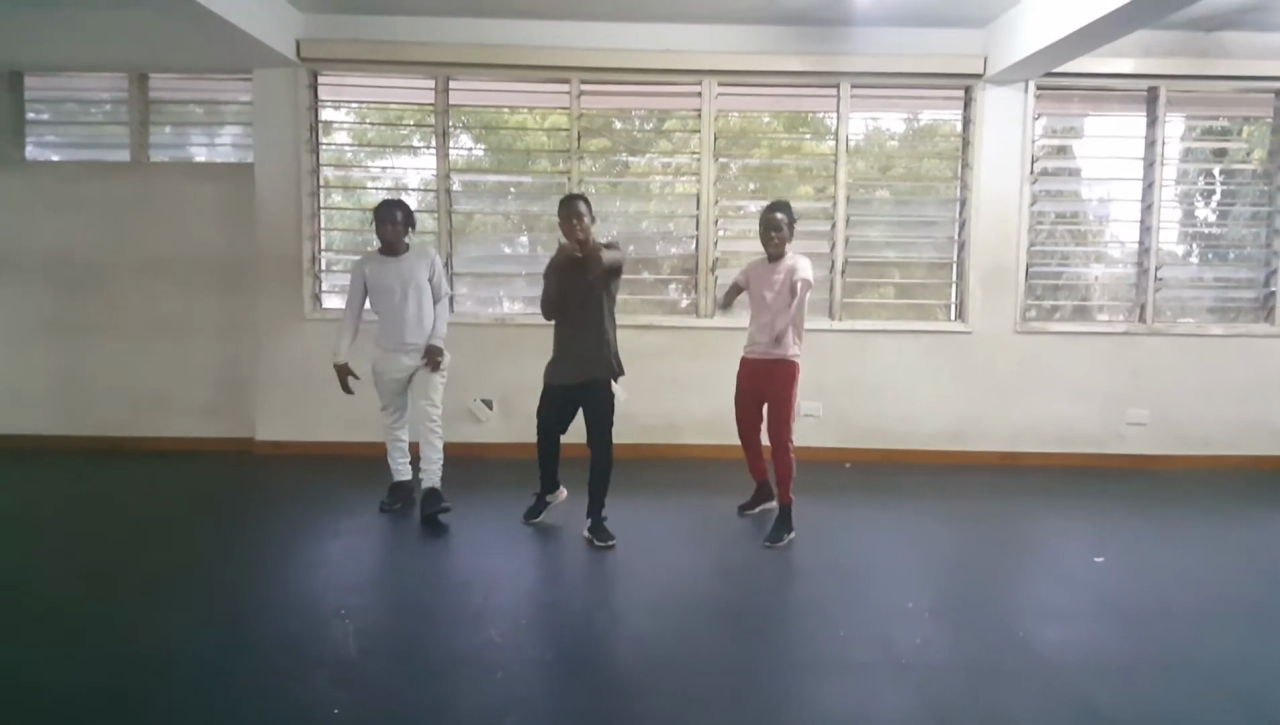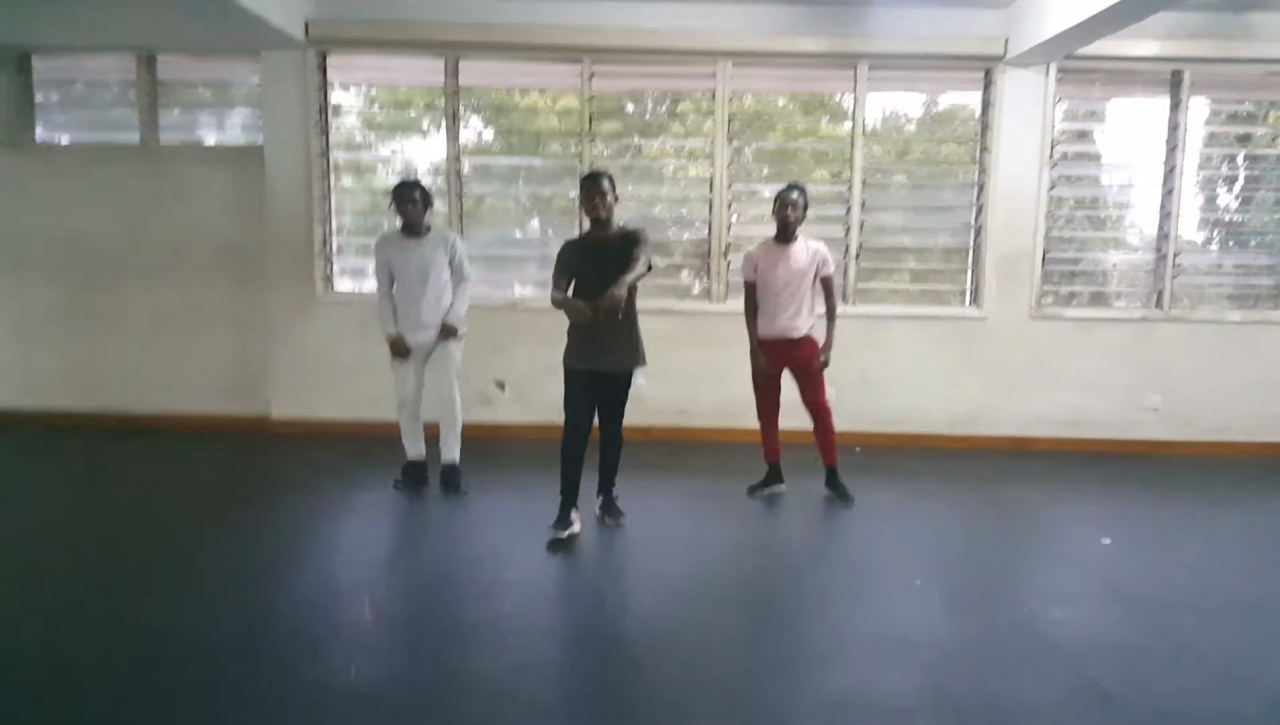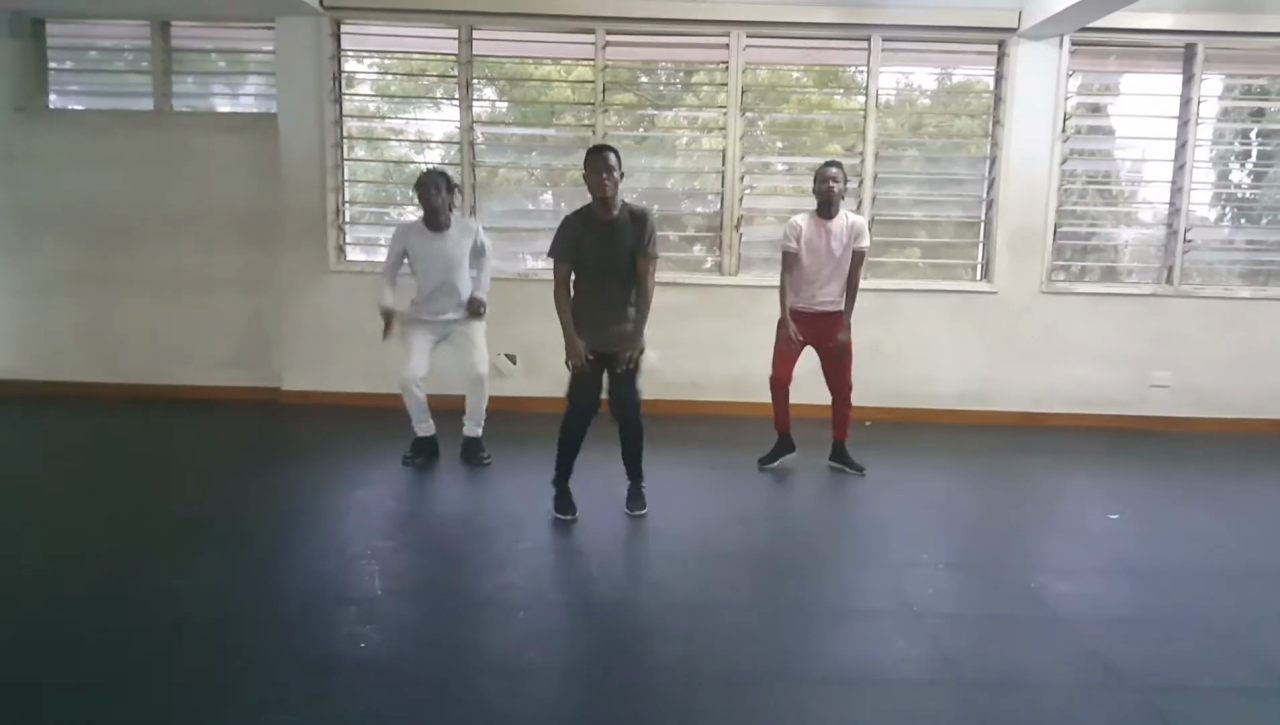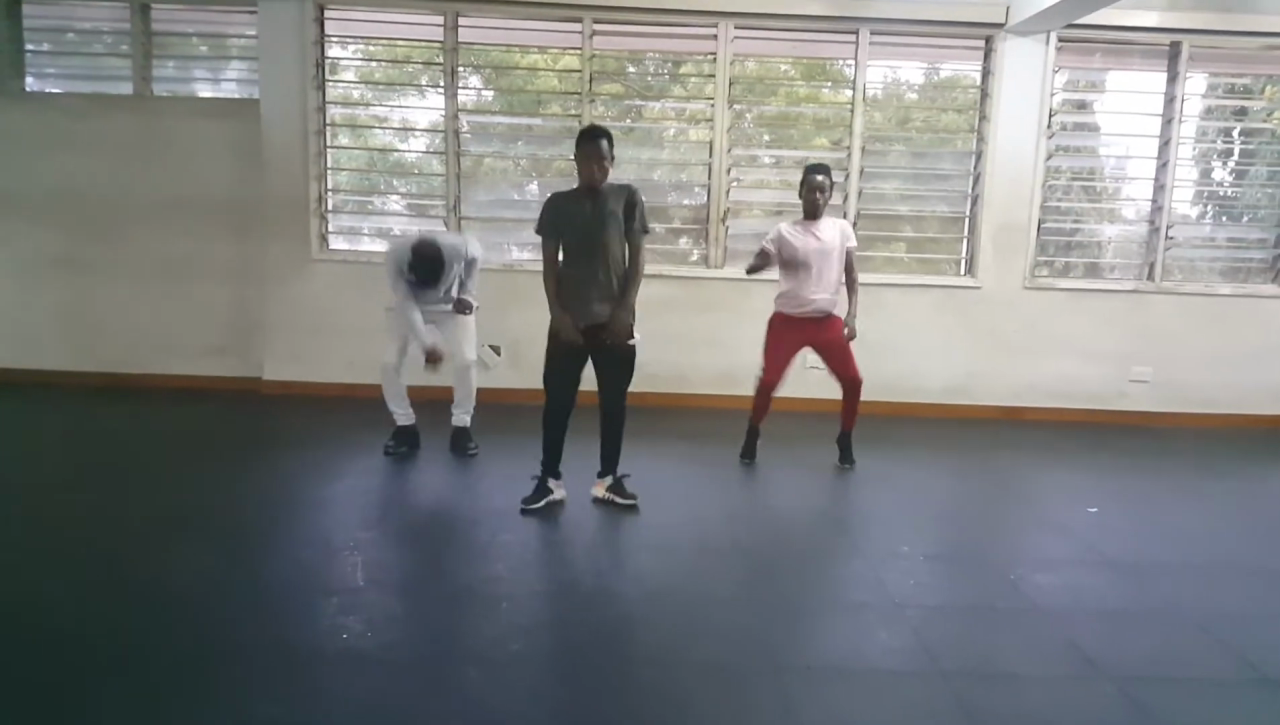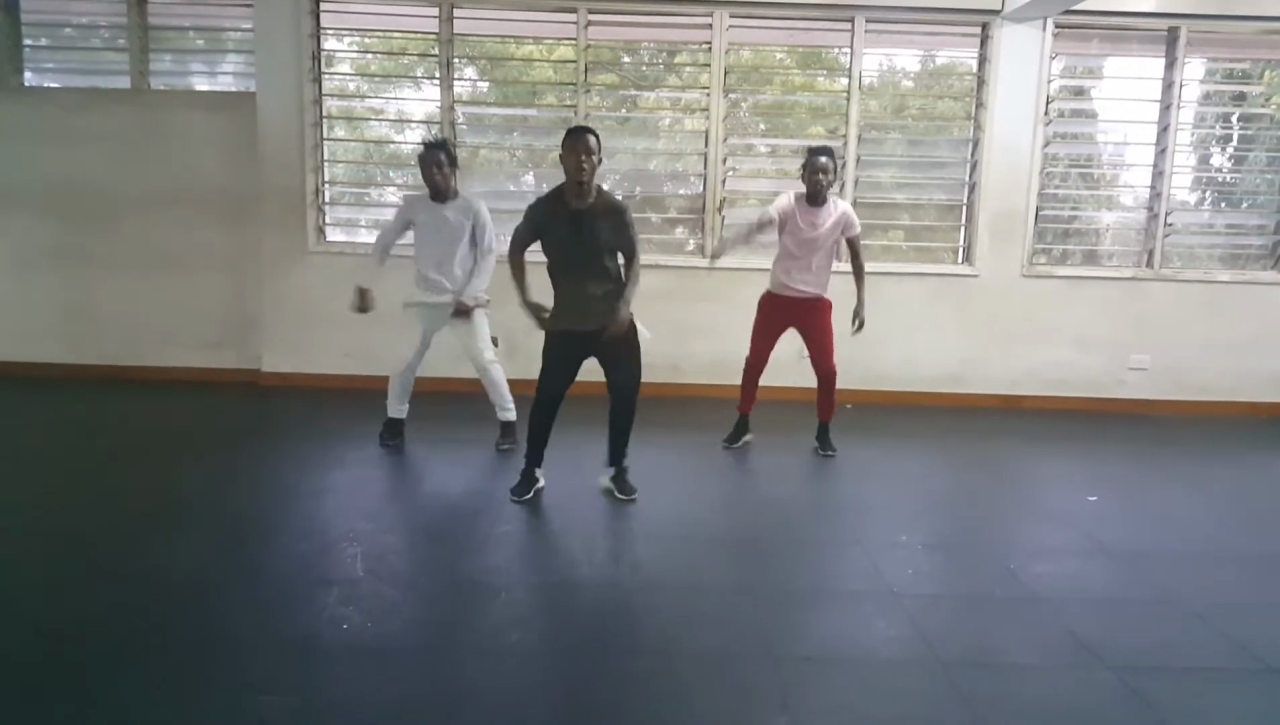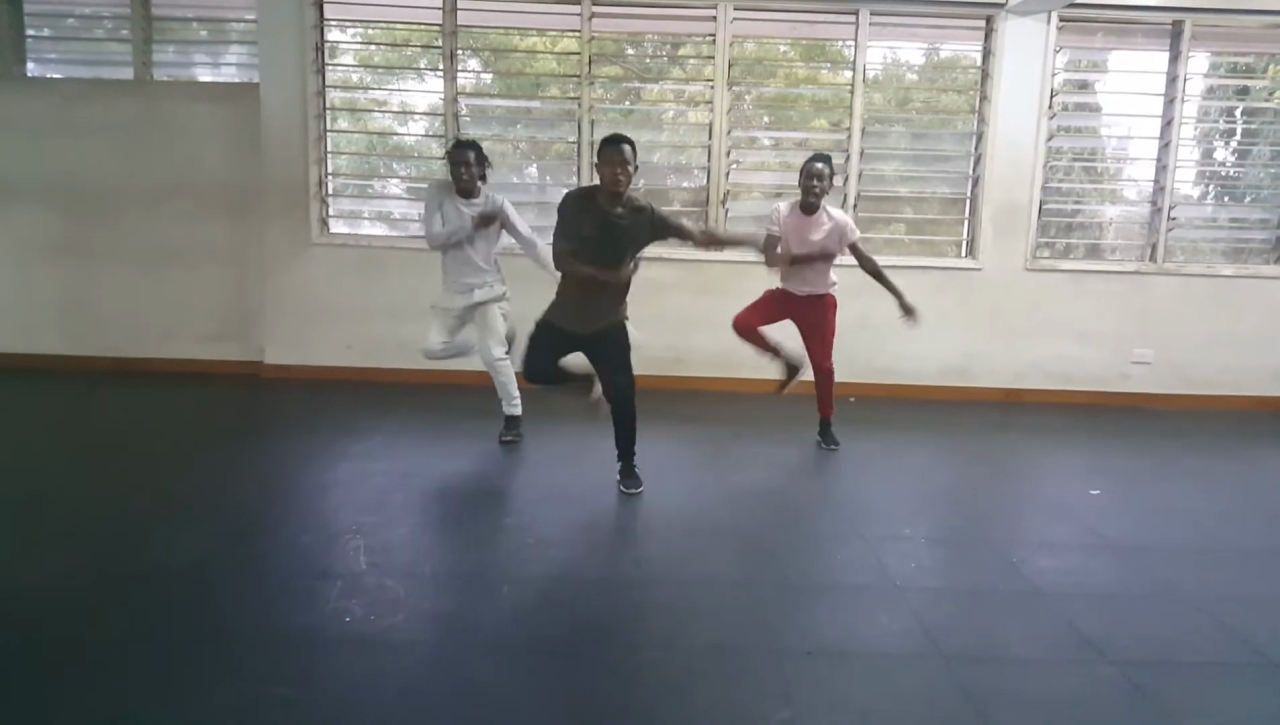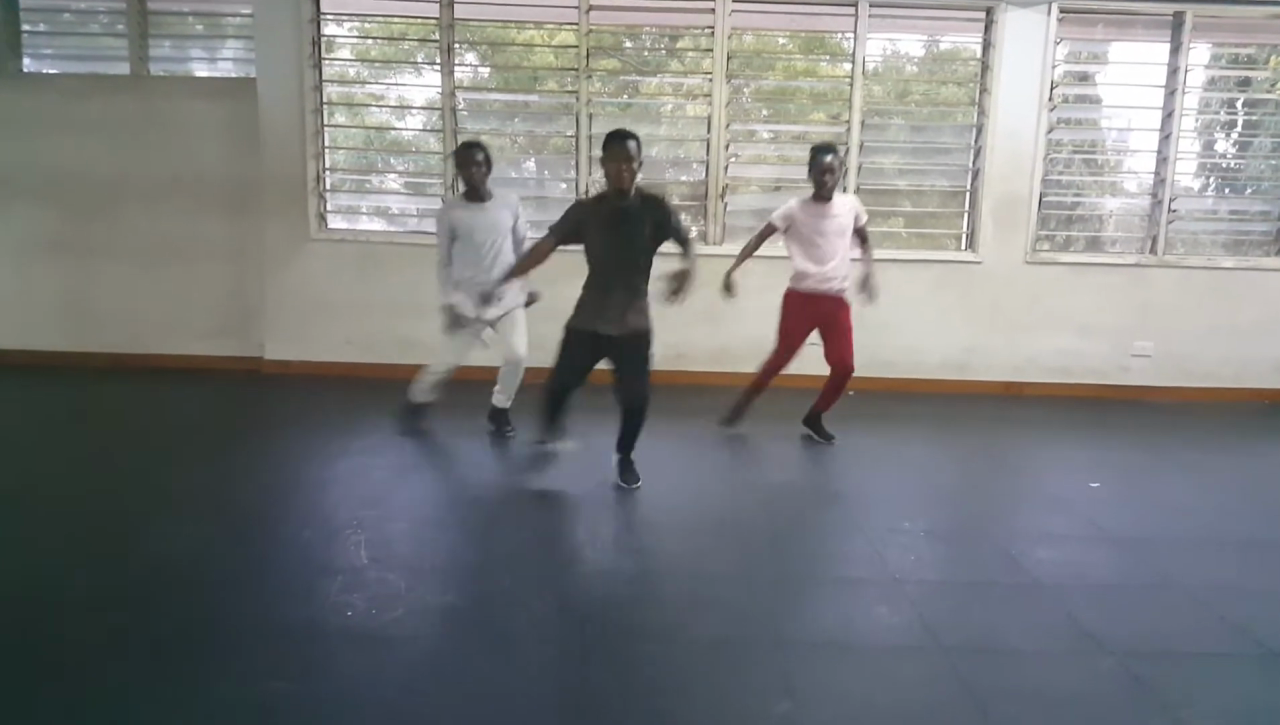
dt=0.4s
person 1, frame 1
left shoulder: (607, 256)
right shoulder: (559, 264)
left elbow: (617, 257)
right elbow: (548, 312)
left wrist: (598, 256)
right wrist: (556, 265)
left hip: (598, 365)
right hip: (563, 365)
left knee: (601, 443)
right knee: (547, 431)
left ankle: (595, 519)
right ankle: (549, 490)
person 1, frame 2
left shoulder: (631, 239)
right shoulder: (573, 249)
left elbow: (640, 263)
right elbow: (557, 293)
left wrist: (623, 285)
right wrist: (569, 304)
left hip: (620, 352)
right hip: (581, 353)
left knee: (612, 428)
right knee: (575, 429)
left ankle: (606, 495)
right ankle: (568, 510)
person 1, frame 3
left shoulder: (640, 219)
right shoulder: (573, 225)
left elbow: (646, 278)
right elbow: (561, 284)
left wrist: (639, 333)
right wrist: (570, 337)
left hip: (625, 332)
right hip: (585, 336)
left knee: (625, 409)
right knee: (582, 407)
left ankle: (635, 485)
right ankle: (562, 487)
person 1, frame 4
left shoulder: (627, 197)
right shoulder: (558, 204)
left elbow: (637, 255)
right elbow: (550, 262)
left wrist: (627, 308)
right wrist: (557, 314)
left hip: (613, 317)
right hip: (570, 318)
left knee: (613, 399)
right knee: (558, 399)
left ankle: (608, 478)
right ankle: (550, 479)
person 1, frame 5
left shoulder: (614, 209)
right shoulder: (544, 208)
left elbow: (632, 259)
right elbow: (516, 251)
left wrist: (623, 307)
right wrist: (527, 302)
left hip: (612, 321)
right hip: (566, 322)
left knee: (626, 394)
right knee: (547, 396)
left ankle: (617, 470)
right ankle: (531, 471)
person 1, frame 6
left shoulder: (644, 215)
right shoulder: (575, 202)
left elbow: (697, 236)
right elbow: (561, 260)
right wrist: (607, 277)
left hip: (608, 320)
right hip: (565, 314)
left knee: (622, 394)
right knee: (535, 371)
left ankle: (627, 465)
right ankle: (583, 379)
person 1, frame 7
left shoulder: (655, 207)
right shoulder: (585, 211)
left elbow: (689, 246)
right elbow: (545, 246)
left wrist: (685, 270)
right wrist: (503, 281)
left hip: (632, 323)
right hip: (589, 319)
left knee: (635, 396)
right knee: (560, 385)
left ankle: (625, 457)
right ankle: (552, 433)
person 2, frame 1
left shoulder: (799, 265)
right shoulder: (752, 268)
left elbow: (798, 297)
right elbow: (727, 299)
left wrist: (782, 329)
right wrist: (727, 295)
left hip: (782, 361)
right hip: (752, 359)
left knee: (781, 436)
right knee: (747, 429)
left ankle: (785, 517)
right ankle: (764, 491)
person 2, frame 2
left shoulder: (817, 251)
right shoulder: (756, 255)
left elbow: (830, 301)
right elbow: (751, 307)
left wrist: (828, 345)
right wrist: (754, 350)
left hip: (803, 342)
right hip: (767, 344)
left knee: (820, 409)
right knee: (767, 412)
left ankle: (833, 477)
right ankle: (773, 474)
person 2, frame 3
left shoulder: (856, 225)
right shoulder: (797, 225)
left elbow: (853, 278)
right elbow: (786, 275)
left wrist: (846, 325)
right wrist: (785, 321)
left hip: (832, 317)
right hip: (798, 315)
left knee: (842, 387)
right knee: (779, 379)
left ankle: (839, 451)
right ankle: (784, 442)
person 2, frame 4
left shoulder: (842, 228)
right shoulder: (784, 231)
left elbow: (851, 275)
right elbow: (752, 269)
left wrist: (852, 316)
right wrist: (780, 262)
left hip: (827, 320)
right hip: (787, 320)
left knee: (853, 380)
right knee: (769, 380)
left ankle: (845, 439)
right ankle: (752, 434)
person 2, frame 5
left shoulder: (843, 212)
right shoulder: (787, 204)
left elbow: (856, 257)
right elbow: (756, 227)
left wrist: (860, 302)
right wrist: (728, 245)
left hip: (814, 303)
right hip: (777, 299)
left knee: (826, 369)
right knee: (754, 363)
left ankle: (823, 432)
right ankle: (742, 424)
person 2, frame 6
left shoulder: (839, 221)
right shoulder: (781, 212)
left elbow: (865, 261)
right elbow: (771, 258)
left wrist: (900, 297)
right wrist: (818, 254)
left hip: (819, 300)
right hip: (785, 293)
left knee: (822, 365)
right knee: (742, 323)
left ankle: (825, 426)
right ankle: (787, 362)
person 2, frame 7
left shoulder: (851, 205)
right shoulder: (794, 209)
left elbow: (864, 239)
right elbow: (759, 238)
left wrist: (868, 272)
right wrist: (731, 269)
left hip: (836, 302)
right hip: (800, 298)
left knee: (844, 366)
right knee: (781, 358)
left ankle: (813, 418)
right ankle: (744, 403)
person 3, frame 1
left shoulder: (427, 258)
right shoulder: (364, 267)
left elbow: (442, 300)
right elbow: (352, 313)
left wrist: (437, 341)
right wrist: (341, 359)
left hip: (427, 354)
right hip: (389, 356)
left knee: (430, 417)
right knee: (394, 421)
left ankle: (431, 489)
right ankle: (402, 483)
person 3, frame 2
left shoulder: (448, 240)
right shoulder: (386, 245)
left elbow: (464, 281)
right elbow: (384, 292)
left wrist: (454, 320)
right wrist: (392, 334)
left hip: (443, 333)
right hip: (407, 336)
left knee: (448, 397)
right knee: (406, 401)
left ankle: (450, 464)
right ankle: (415, 462)
person 3, frame 3
left shoulder: (470, 229)
right shoulder: (405, 234)
left elbow: (484, 256)
right elbow: (389, 273)
left wrist: (480, 294)
right wrist: (388, 306)
left hip: (464, 316)
right hip: (423, 319)
left knee: (478, 372)
right knee: (410, 376)
left ankle: (472, 438)
right ankle: (425, 438)
person 3, frame 4
left shoulder: (458, 247)
right shoulder: (396, 256)
left elbow: (475, 255)
right elbow: (407, 304)
left wrist: (467, 294)
right wrist: (427, 344)
left hip: (451, 307)
right hip: (412, 308)
left knee: (465, 358)
right knee: (391, 362)
left ankle: (461, 428)
right ankle: (405, 427)
person 3, frame 5
left shoulder: (473, 208)
right shoulder: (412, 206)
left elbow: (488, 253)
right elbow: (383, 244)
left wrist: (472, 296)
right wrist: (366, 284)
left hip: (463, 301)
right hip: (426, 299)
left knee: (483, 358)
right knee: (407, 362)
left ankle: (508, 423)
right ankle: (394, 420)
person 3, frame 6
left shoulder: (498, 204)
right shoulder: (439, 195)
left elbow: (529, 242)
right elbow: (434, 239)
right wrist: (474, 225)
left hip: (489, 291)
right hip: (454, 293)
left knee: (492, 356)
right knee: (433, 348)
left ankle: (513, 417)
right ankle: (499, 339)
person 3, frame 7
left shoulder: (510, 203)
right shoulder: (449, 212)
left elbow: (522, 245)
right elbow: (444, 261)
left wrist: (525, 286)
right wrist: (449, 303)
left hip: (509, 297)
right hip: (468, 300)
left knee: (516, 354)
right knee: (449, 361)
left ankle: (500, 408)
right ankle: (420, 399)
